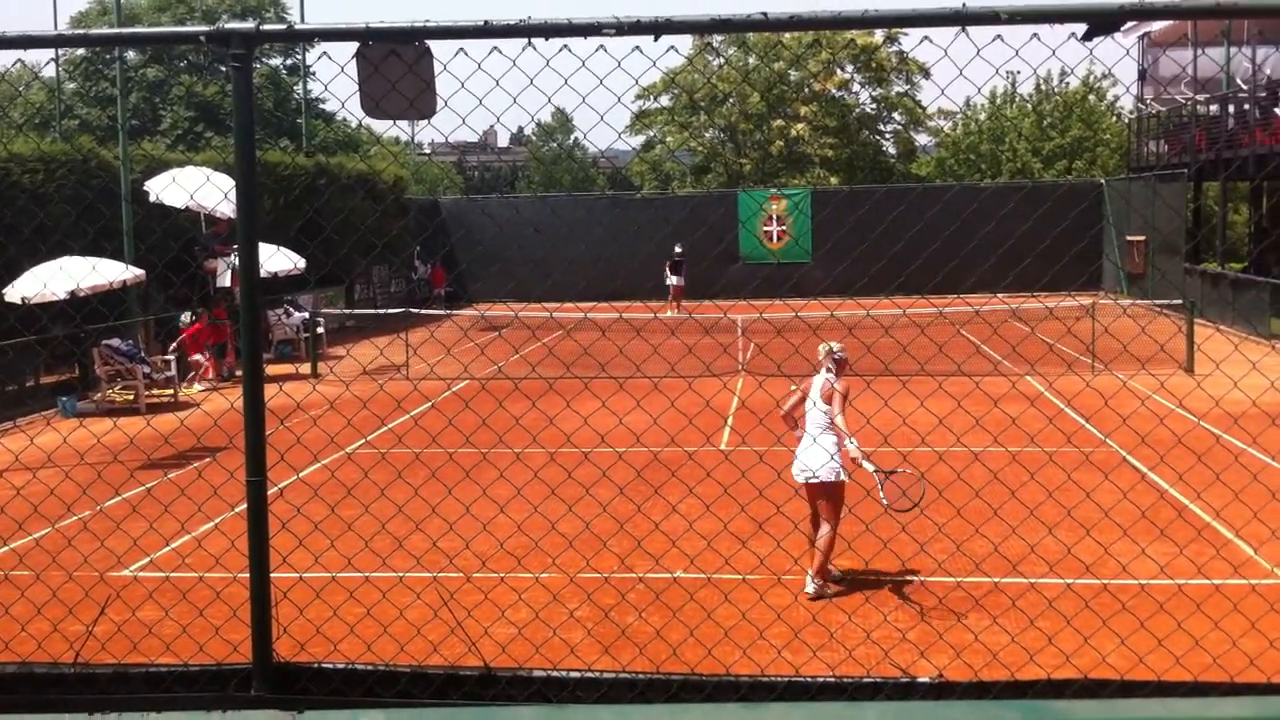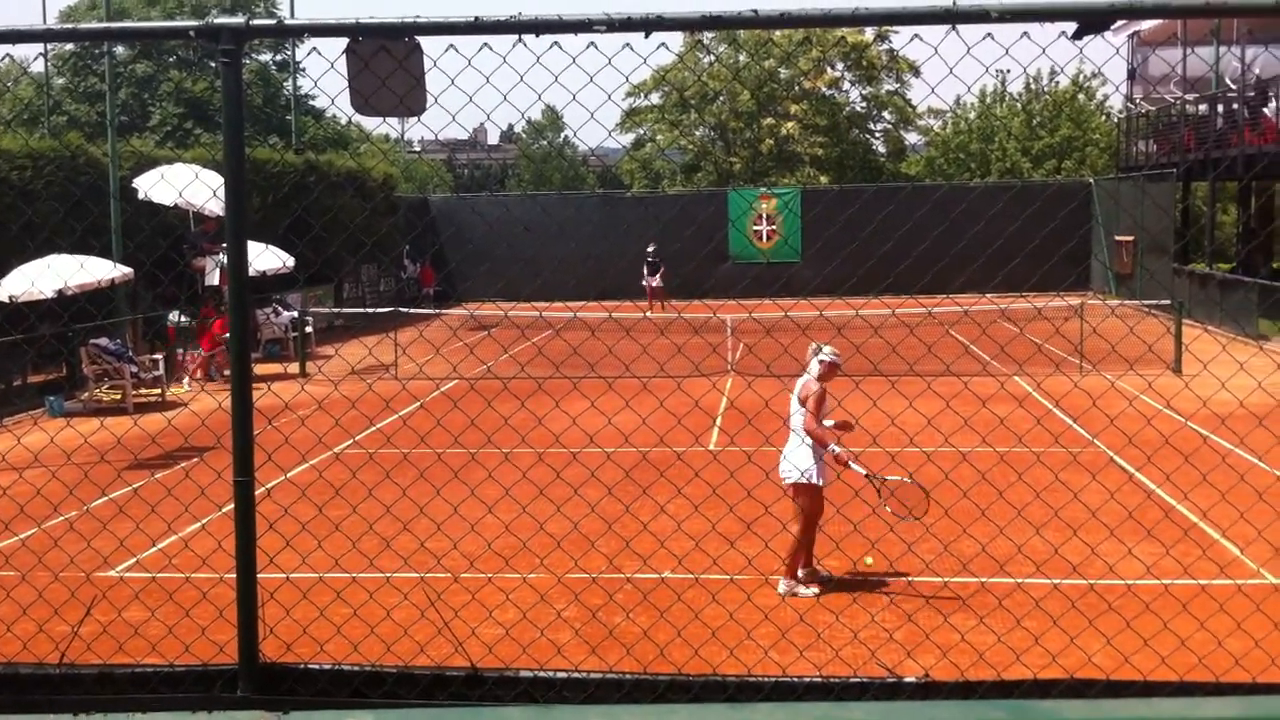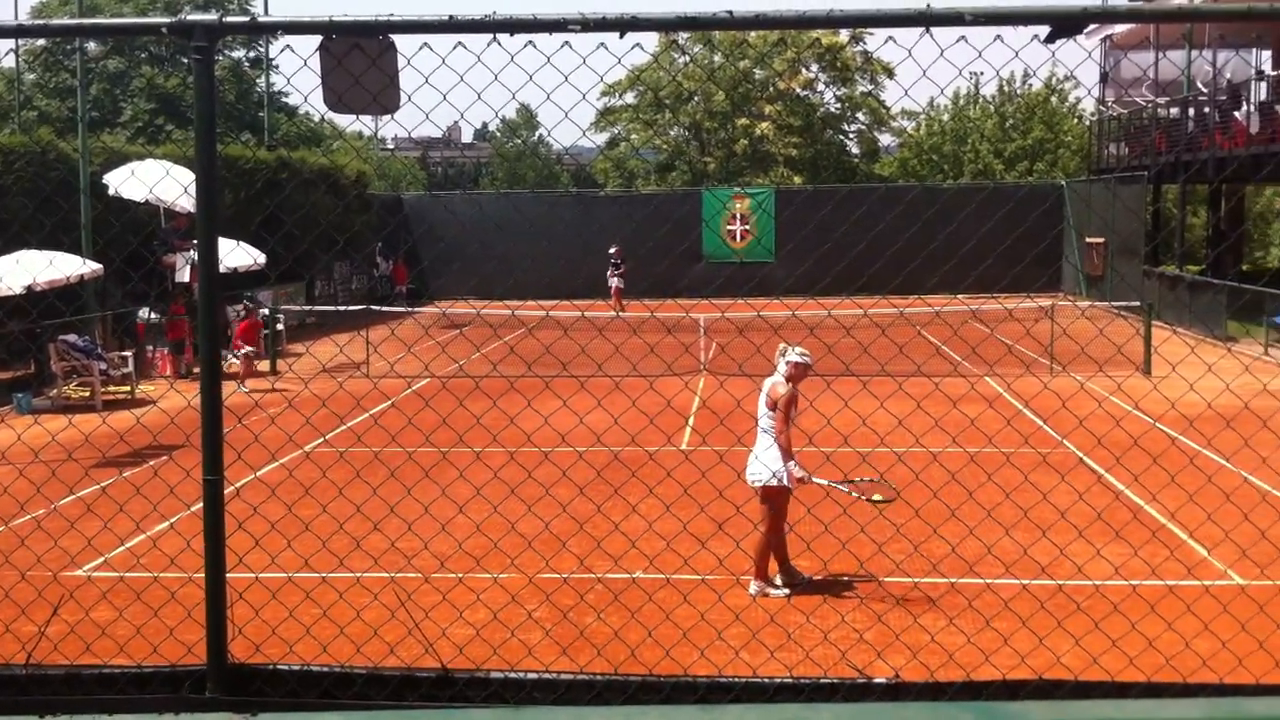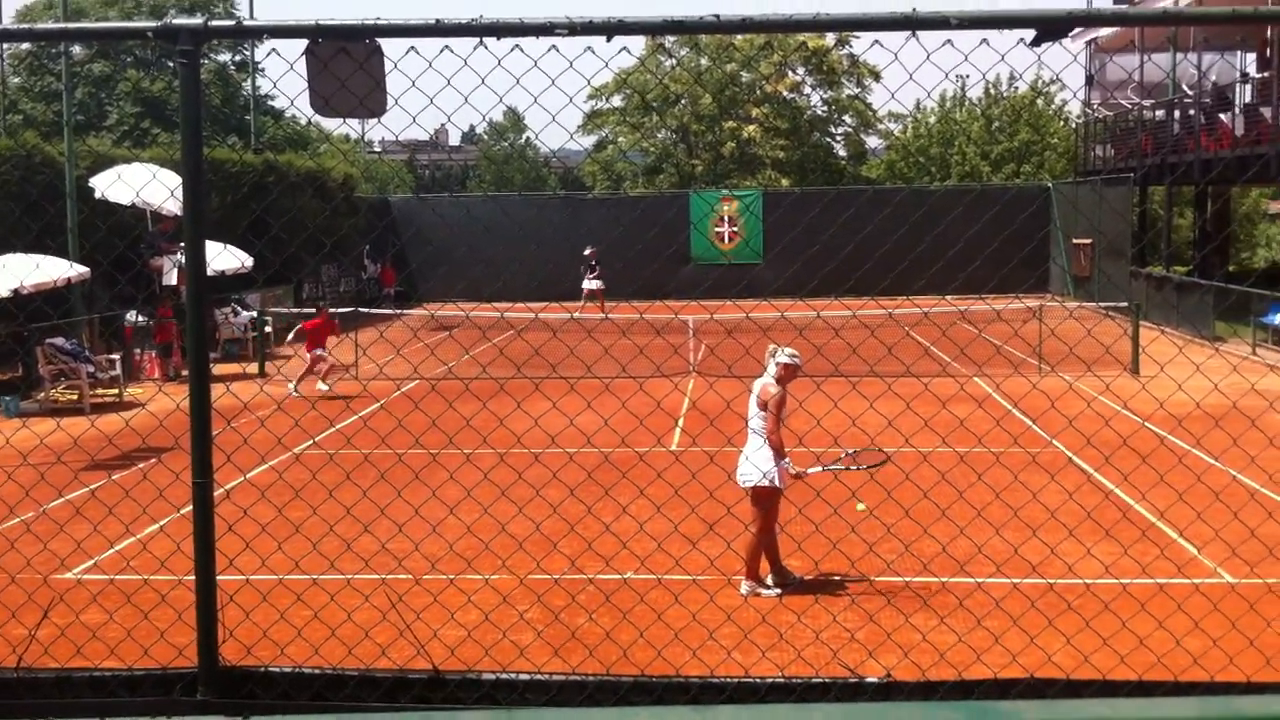
dt=0.4s
person 1, frame 1
left shoulder: (811, 383)
right shoulder: (840, 385)
left elbow: (786, 412)
right elbow: (836, 418)
left wrist: (801, 430)
right wrist: (851, 445)
left hip: (806, 456)
right hip: (825, 460)
left knee: (818, 519)
right knee: (829, 523)
left ankle: (819, 569)
right ankle: (816, 581)
person 1, frame 2
left shoulder: (805, 382)
right shoulder: (816, 387)
right elbow: (811, 427)
left wrist: (832, 424)
right wrist: (835, 450)
left hip: (799, 459)
right hip: (804, 462)
left knee: (812, 515)
right knee: (803, 522)
left ankle: (806, 568)
right ankle: (788, 581)
person 1, frame 3
left shoulder: (771, 383)
right shoulder: (784, 390)
right elbow: (781, 433)
right wrist: (794, 467)
left hip: (767, 461)
right hip: (772, 464)
left knee: (778, 522)
right knee: (770, 525)
left ankle: (786, 572)
right ankle: (759, 581)
person 1, frame 4
left shoulder: (760, 384)
right shoulder: (775, 391)
right elbow: (772, 433)
right wrist: (787, 464)
left hip: (758, 461)
right hip: (763, 465)
left knee: (768, 523)
right knee: (760, 525)
left ankle: (777, 572)
right ankle: (750, 582)
